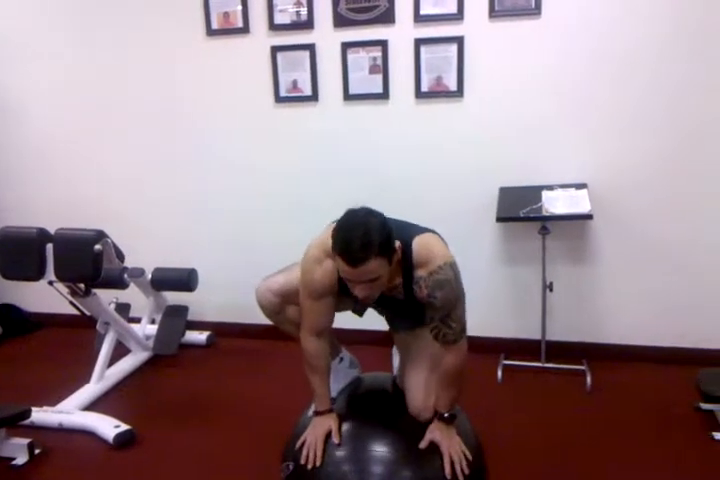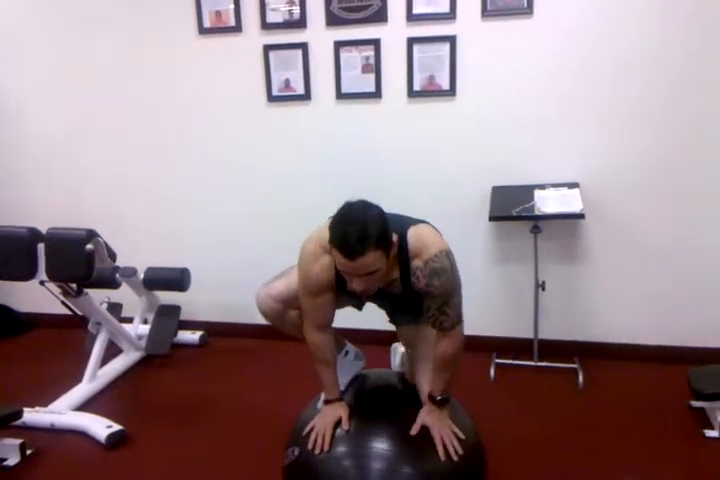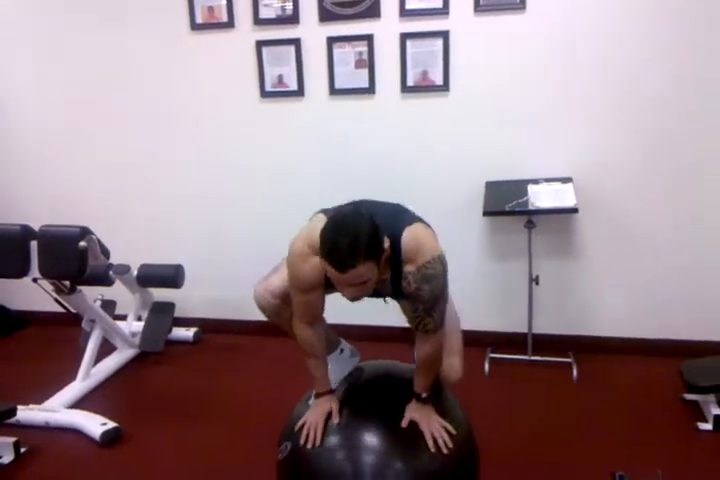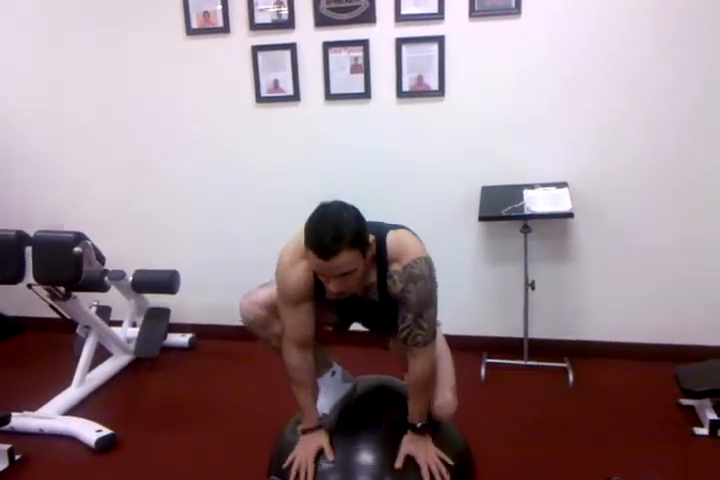
dt=0.5s
person 1, frame 1
left shoulder: (433, 267)
right shoulder: (320, 258)
left elbow: (453, 346)
right elbow: (314, 335)
left wrist: (444, 420)
right wrist: (323, 411)
left hip: (414, 304)
left knee: (423, 410)
right knee: (269, 294)
left ankle: (405, 366)
right ankle: (340, 364)
person 1, frame 2
left shoulder: (430, 258)
right shoulder: (317, 254)
left elbow: (450, 334)
right elbow: (317, 329)
left wrist: (437, 404)
right wrist: (332, 399)
left hip: (413, 299)
left knee: (430, 397)
right knee: (268, 300)
left ankle: (406, 363)
right ankle: (345, 358)
person 1, frame 3
left shoulder: (422, 258)
right shoulder: (306, 252)
left elbow: (429, 337)
right elbow: (306, 323)
left wrist: (421, 400)
right wrist: (323, 392)
left hip: (407, 268)
left knee: (450, 371)
right knee: (267, 296)
left ankle: (425, 366)
right ankle: (339, 355)
person 1, frame 4
left shoulder: (409, 264)
right shoulder: (294, 263)
left elbow: (420, 353)
right elbow: (297, 348)
left wrist: (418, 431)
right wrist: (311, 428)
left hip: (395, 310)
right hip: (336, 307)
left knee: (443, 407)
right knee: (252, 309)
right ankle: (331, 378)
